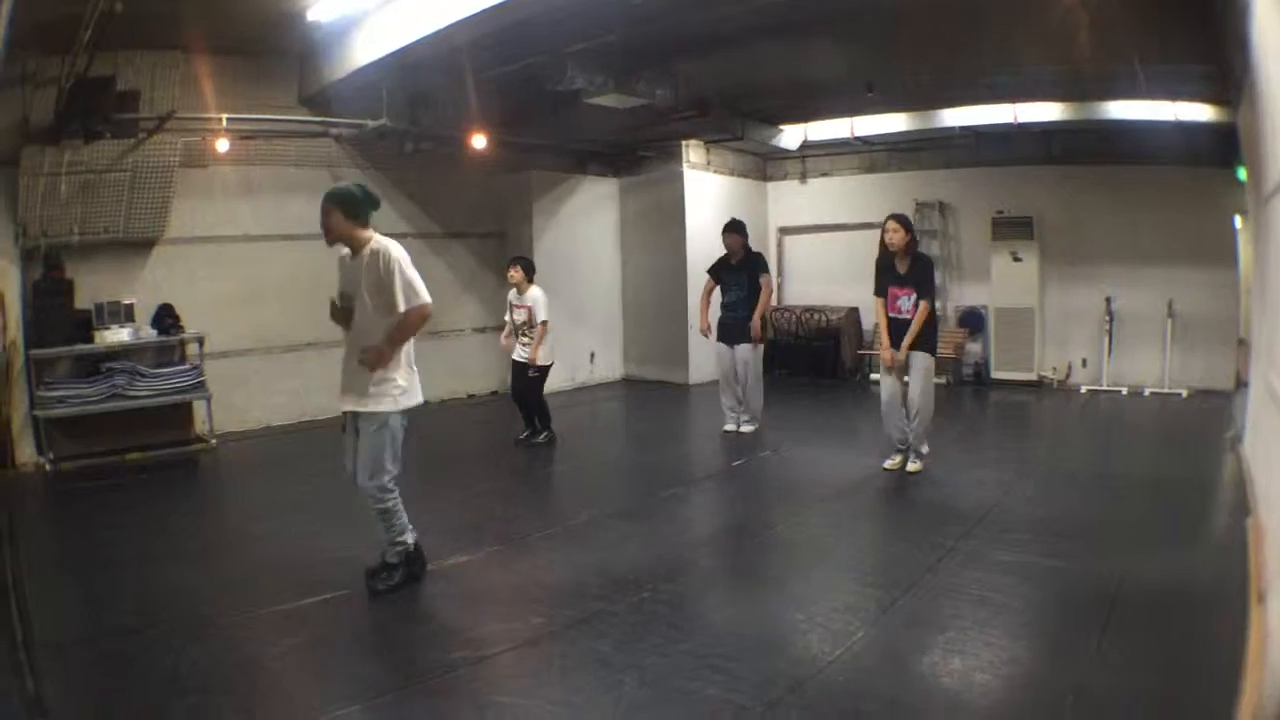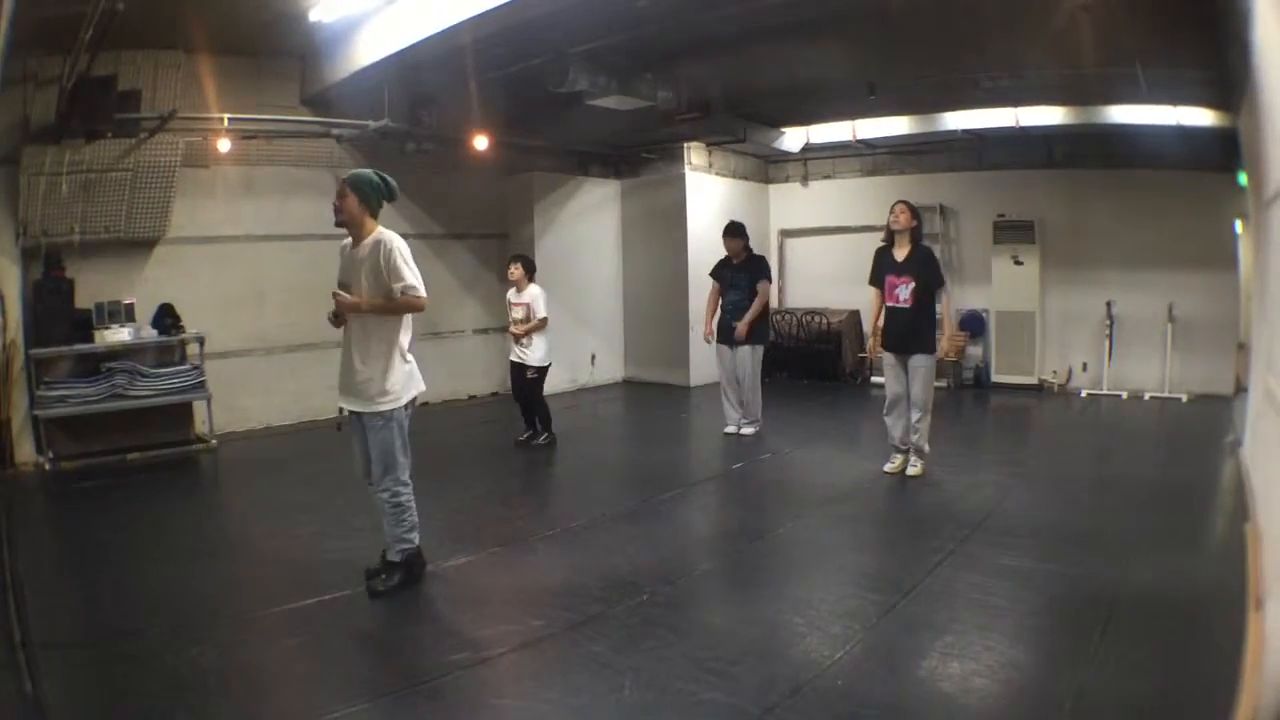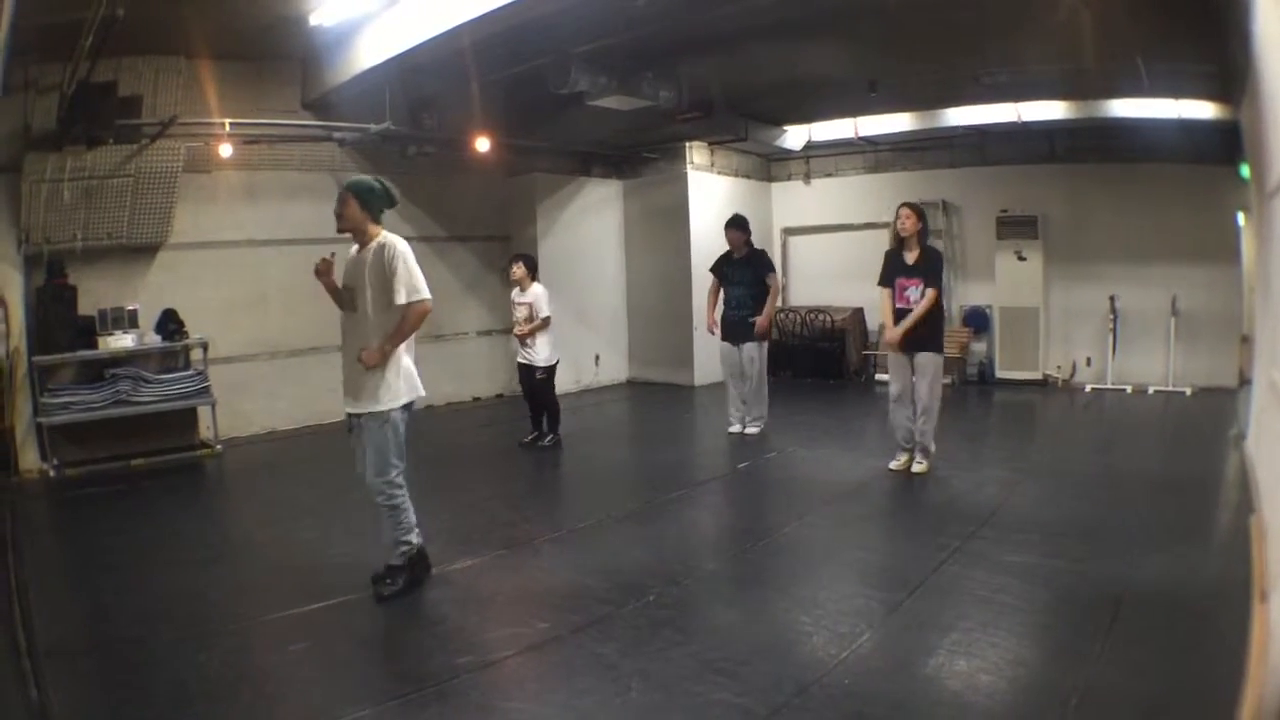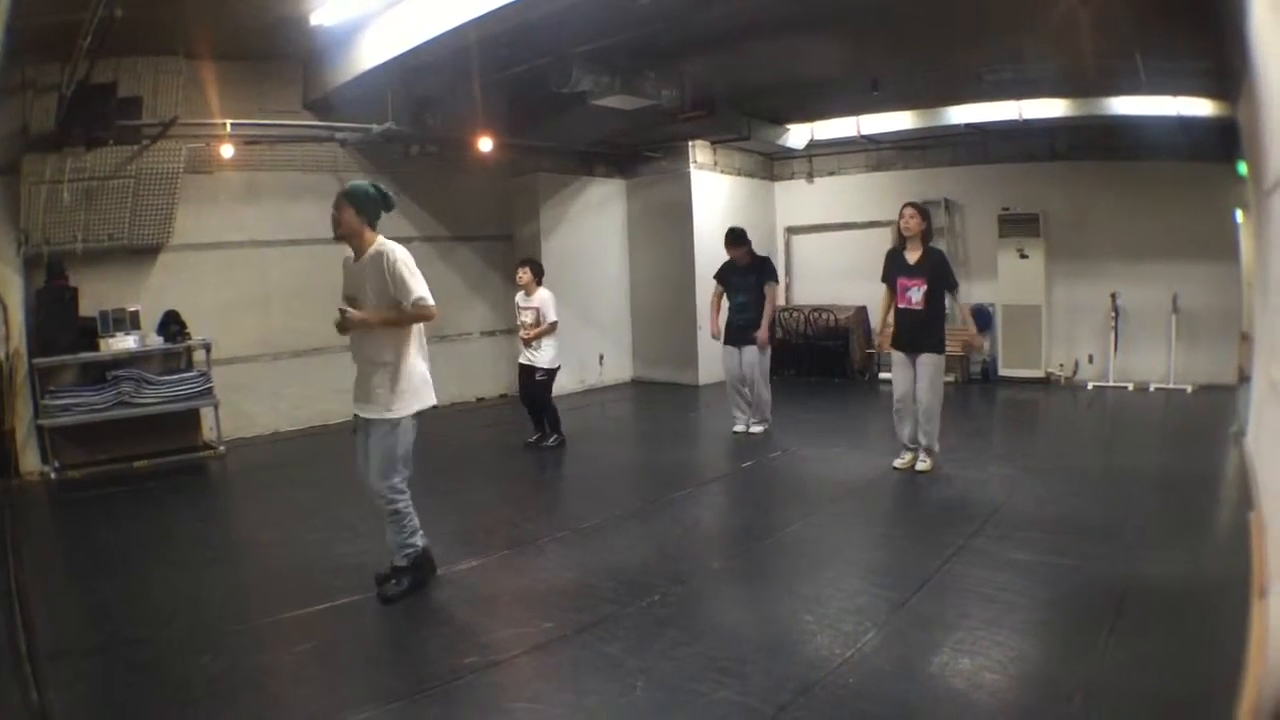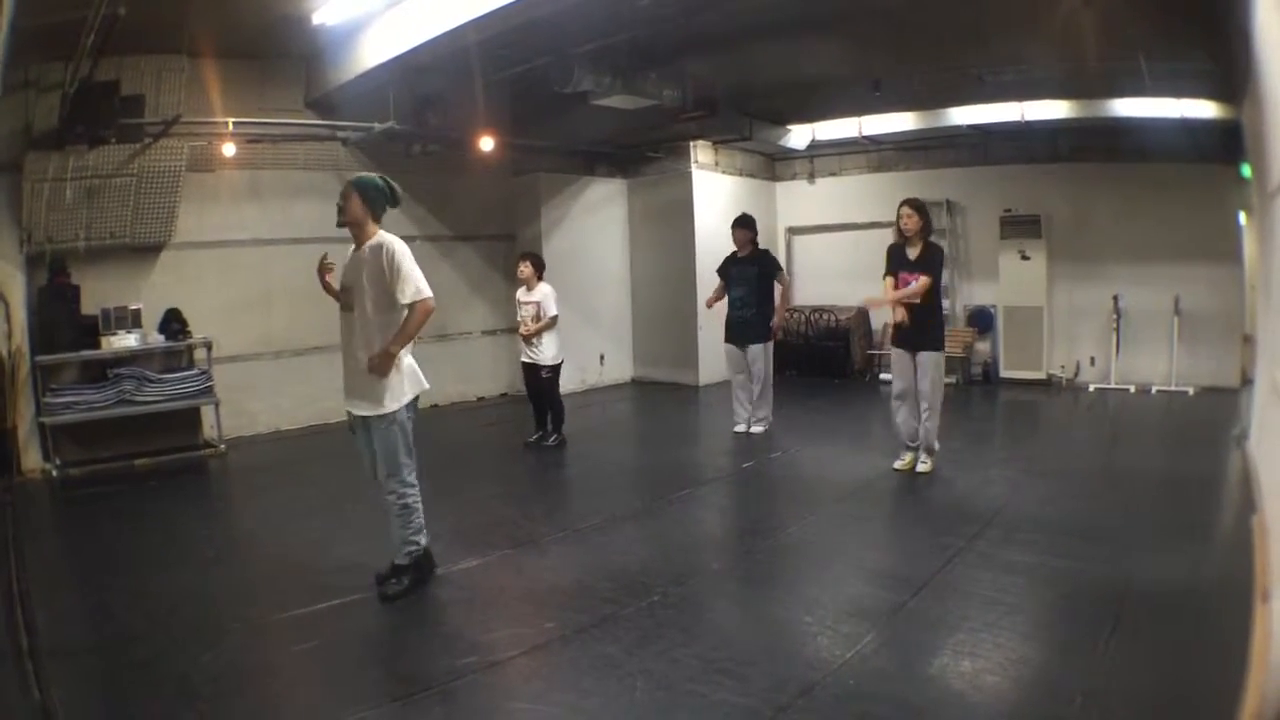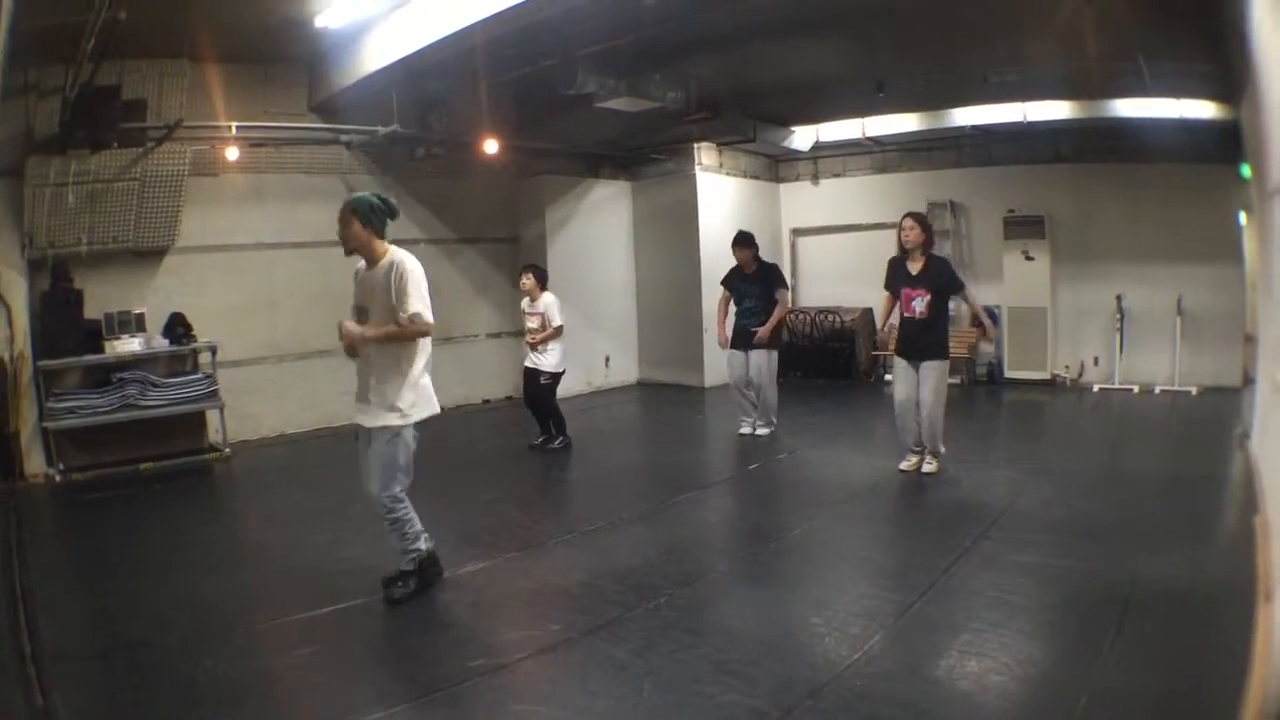
dt=0.7s
person 1, frame 1
left shoulder: (387, 253)
right shoulder: (346, 258)
left elbow: (422, 308)
left wrist: (385, 350)
right wrist: (338, 315)
left hip: (387, 389)
right hip: (358, 387)
left knee: (376, 481)
right knee: (360, 477)
left ankle: (405, 558)
right ankle: (398, 551)
person 1, frame 2
left shoulder: (388, 245)
right shoulder: (346, 249)
left elbow: (416, 300)
left wrist: (361, 305)
right wrist: (341, 313)
left hip: (388, 384)
right hip: (358, 383)
left knee: (392, 479)
right knee: (374, 477)
left ankle: (406, 558)
right ankle: (397, 552)
person 1, frame 3
left shoulder: (392, 248)
right shoulder: (354, 255)
left elbow: (421, 305)
left wrist: (383, 350)
right wrist: (328, 284)
left hip: (387, 387)
right hip: (360, 387)
left knee: (385, 478)
right knee: (373, 477)
left ankle: (409, 560)
right ankle: (405, 554)
person 1, frame 4
left shoulder: (391, 255)
right shoulder: (350, 261)
left elbow: (426, 309)
left wrist: (368, 319)
right wrist: (348, 320)
left hip: (398, 388)
right hip: (370, 388)
left knee: (388, 482)
right knee: (375, 479)
left ankle: (413, 561)
right ankle: (409, 556)
person 1, frame 5
left shoulder: (389, 248)
right shoulder: (354, 254)
left elbow: (425, 303)
left wrist: (391, 352)
right wrist: (328, 287)
left hip: (390, 387)
right hip: (361, 387)
left knee: (398, 478)
right knee: (384, 477)
left ankle: (413, 559)
right ankle: (410, 556)
person 1, frame 6
left shoulder: (402, 266)
right shoulder: (361, 272)
left elbow: (421, 325)
left wrist: (365, 335)
right wrist: (353, 338)
left hip: (400, 398)
right hip: (372, 397)
left knee: (388, 490)
right knee: (379, 487)
left ankle: (418, 564)
right ankle: (419, 556)
person 2, frame 1
left shoulder: (923, 263)
right shoulder: (882, 264)
left elbow: (924, 308)
right elbow: (881, 305)
left wrist: (905, 347)
right wrist: (885, 345)
left hip: (920, 340)
right hip: (893, 340)
left knee: (918, 400)
right knee: (888, 398)
left ankle: (917, 453)
right ankle: (899, 450)
person 2, frame 2
left shoulder: (924, 254)
right shoulder: (881, 254)
left elbow: (941, 294)
left wrist: (947, 334)
right wrist: (871, 331)
left hip: (920, 339)
right hip: (892, 338)
left knee: (919, 400)
right knee: (895, 397)
left ankle: (917, 454)
right ankle: (899, 451)
person 2, frame 3
left shoulder: (932, 256)
right shoulder: (891, 256)
left elbow: (930, 298)
right elbow: (887, 296)
left wrist: (902, 327)
right wrist: (889, 330)
left hip: (928, 338)
right hip: (900, 340)
left knee: (925, 398)
right knee: (898, 395)
left ankle: (923, 452)
right ankle: (905, 449)
person 2, frame 4
left shoulder: (936, 257)
right shoulder: (893, 256)
left elbow: (954, 293)
left wrist: (970, 327)
right wrist: (880, 329)
left hip: (930, 339)
right hip: (902, 338)
left knee: (927, 398)
right knee: (902, 397)
left ankle: (927, 450)
right ankle: (908, 448)
person 2, frame 5
left shoulder: (934, 252)
right shoulder: (894, 251)
left elbow: (921, 286)
right elbow: (889, 284)
left wrist: (887, 299)
right wrist: (896, 306)
left hip: (929, 333)
right hip: (902, 333)
left knee: (929, 395)
right knee: (902, 393)
left ankle: (927, 451)
right ankle: (909, 448)
person 2, frame 6
left shoulder: (939, 266)
right shoulder: (895, 264)
left elbow: (965, 294)
left wrist: (986, 322)
right wrist: (881, 328)
left hip: (934, 347)
right hip: (905, 346)
left knee: (930, 404)
right knee: (903, 402)
left ankle: (932, 453)
right ankle: (914, 451)
person 3, frame 1
left shoulder: (755, 260)
right shoulder: (721, 264)
left elbow: (767, 288)
right elbow: (707, 291)
left wrist: (757, 317)
right wrist: (704, 318)
left hip: (748, 330)
right hip: (726, 328)
left knee: (749, 376)
right knee: (726, 376)
left ankle: (750, 419)
right ankle: (732, 418)
person 3, frame 2
left shoulder: (758, 263)
right shoulder: (722, 265)
left elbow: (763, 295)
right elbow: (714, 294)
left wrist: (746, 322)
right wrist: (708, 323)
left hip: (751, 331)
right hip: (726, 330)
left knee: (748, 378)
right knee: (728, 378)
left ankle: (751, 421)
right ankle: (733, 420)
person 3, frame 3
left shoulder: (759, 258)
right shoulder: (723, 261)
left elbow: (775, 288)
right elbow: (713, 289)
left wrist: (766, 316)
right wrist: (710, 314)
left hip: (752, 328)
right hip: (729, 327)
left knee: (754, 376)
right knee: (732, 376)
left ankle: (755, 420)
right ankle: (736, 419)
person 3, frame 4
left shoulder: (763, 265)
right shoulder: (727, 268)
left elbow: (770, 297)
right elbow: (717, 296)
left wrist: (764, 329)
right wrist: (715, 323)
left hip: (755, 333)
right hip: (733, 332)
left knee: (755, 377)
right knee: (733, 377)
left ankle: (760, 419)
right ankle: (741, 418)
person 3, frame 5
left shoulder: (764, 258)
right shoulder: (729, 262)
left elbow: (785, 284)
right elbow: (722, 288)
left wrist: (780, 313)
right wrist: (713, 299)
left hip: (759, 329)
right hip: (734, 329)
left knee: (760, 376)
right knee: (738, 377)
left ankle: (761, 420)
right ankle: (742, 419)
person 3, frame 6
left shoulder: (770, 272)
right shoulder: (734, 274)
left elbow: (783, 303)
right elbow: (724, 301)
left wrist: (768, 328)
right wrist: (721, 329)
left hip: (764, 336)
right hip: (740, 336)
left knee: (762, 380)
right knee: (737, 379)
left ankle: (765, 422)
right ankle: (747, 420)
person 4, frame 1
left shoulder: (537, 294)
right shoulder: (511, 295)
left elbow: (543, 325)
left wrist: (534, 349)
right wrist: (505, 336)
left hip: (538, 356)
right hip: (519, 355)
left knee: (534, 394)
right knee: (518, 393)
left ankle: (547, 430)
right ankle: (531, 428)
person 4, frame 2
left shoulder: (535, 292)
right shoulder: (510, 294)
left elbow: (542, 321)
left wrist: (522, 329)
right wrist: (512, 329)
left hip: (536, 355)
right hip: (517, 354)
left knee: (534, 395)
right knee: (519, 395)
left ankle: (547, 432)
right ankle: (531, 429)
person 4, frame 3
left shoulder: (538, 291)
right shoulder: (515, 293)
left elbow: (546, 320)
left wrist: (526, 330)
right wrist: (516, 329)
left hip: (542, 355)
right hip: (524, 355)
left knee: (546, 395)
right knee: (530, 395)
left ankle: (553, 433)
right ankle: (537, 431)
person 4, frame 4
left shoulder: (545, 296)
right shoulder: (519, 297)
left elbow: (553, 325)
left wrist: (533, 334)
right wrist: (522, 333)
left hip: (545, 357)
right hip: (527, 356)
left knee: (542, 397)
right knee: (526, 397)
left ankle: (556, 433)
right ankle: (540, 431)
person 4, frame 5
left shoulder: (546, 290)
right shoulder: (520, 293)
left elbow: (553, 319)
left wrist: (533, 329)
right wrist: (522, 329)
left hip: (547, 354)
right hip: (528, 354)
left knee: (550, 394)
right knee: (534, 394)
left ankle: (557, 433)
right ankle: (541, 430)
person 4, frame 6
left shoulder: (549, 300)
right shoulder: (525, 303)
left elbow: (558, 329)
left wrist: (539, 338)
right wrist: (528, 337)
left hip: (550, 359)
right hip: (533, 359)
left knee: (546, 399)
right knee: (531, 399)
left ankle: (562, 436)
right ankle: (546, 433)
